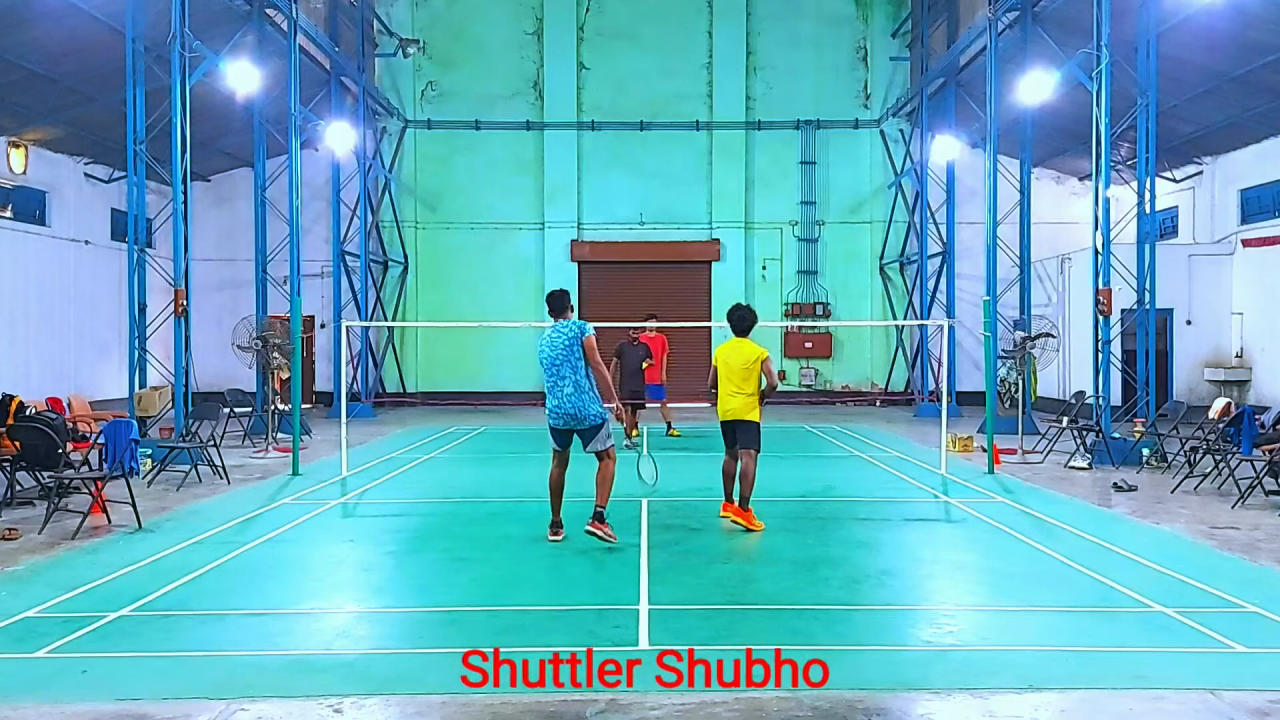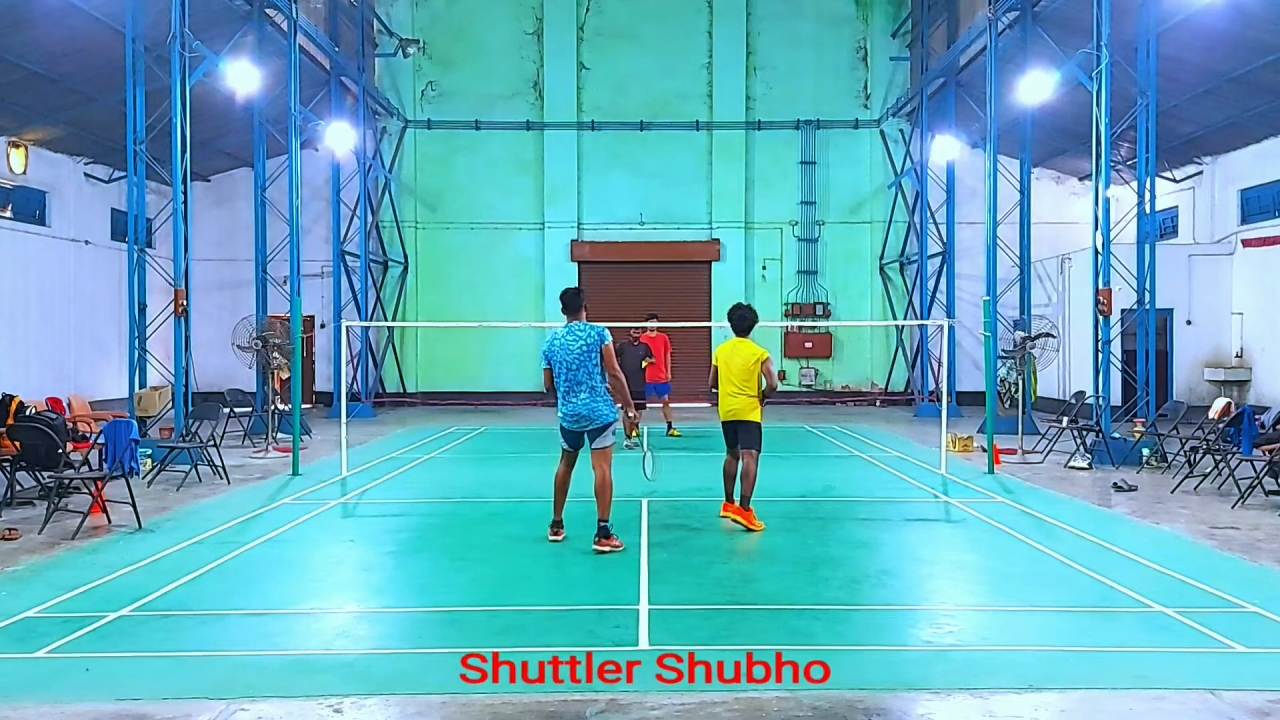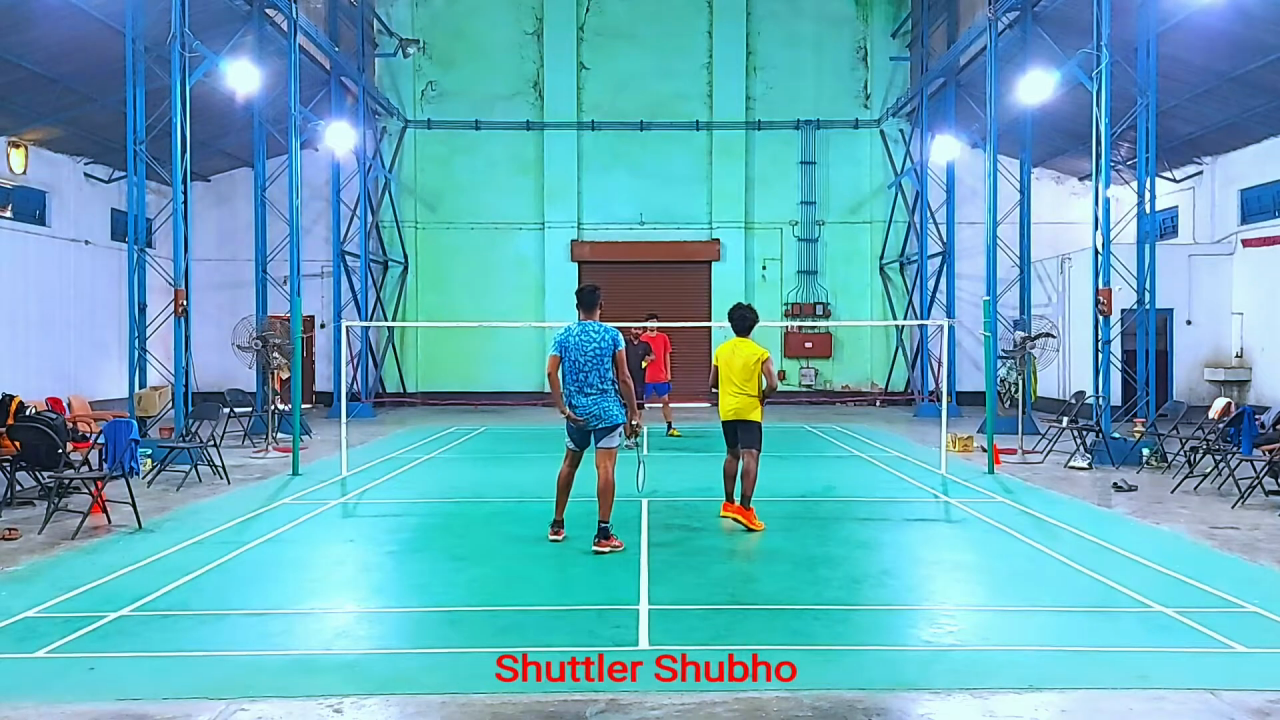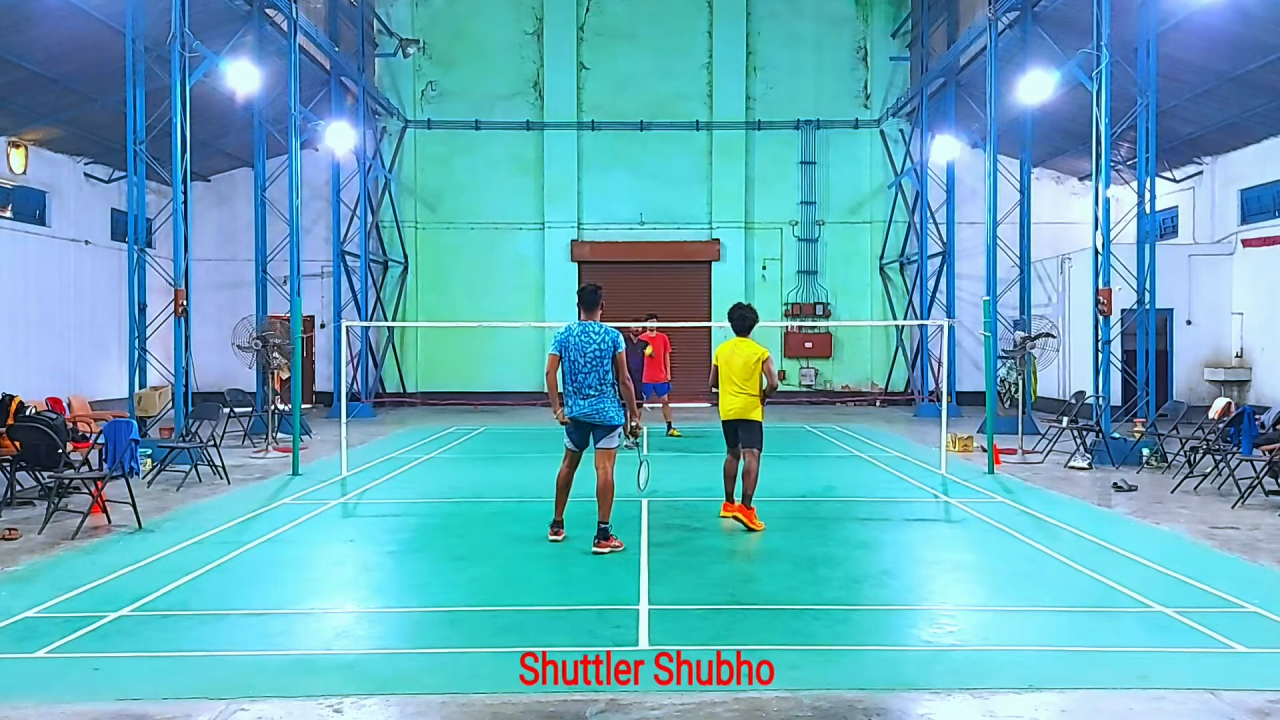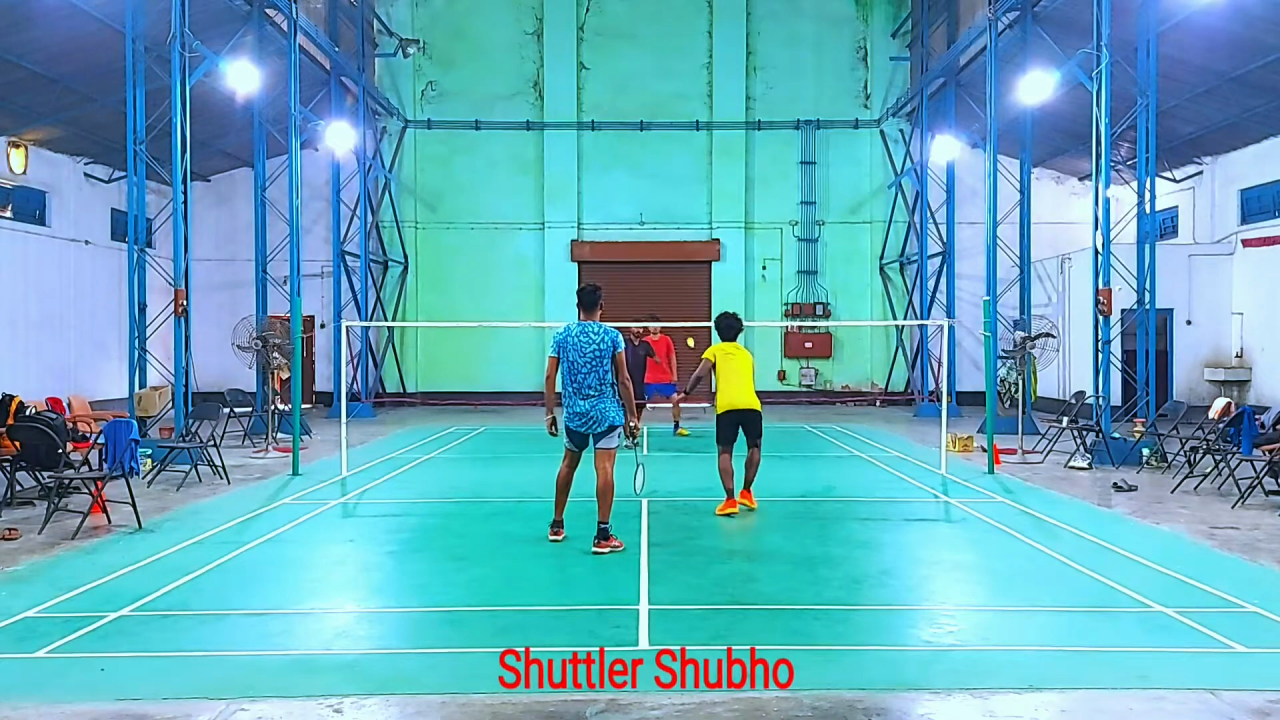
dt=0.5s
person 1, frame 1
left shoulder: (543, 341)
right shoulder: (582, 328)
right elbow: (596, 364)
right wrist: (614, 400)
left hip: (556, 412)
right hip: (588, 408)
left knee: (559, 465)
right knee: (608, 459)
left ankle: (555, 525)
right ankle: (598, 516)
person 1, frame 2
left shoulder: (551, 341)
right shoulder: (599, 333)
left elbow: (549, 385)
right elbow: (614, 373)
right wrist: (629, 407)
left hip: (568, 413)
right hip: (600, 410)
left knee: (565, 465)
right knee: (602, 468)
left ankle: (556, 525)
right ankle: (603, 534)
person 1, frame 3
left shoulder: (563, 336)
right shoulder: (612, 335)
left elbow: (552, 373)
right elbow: (624, 378)
left wrist: (563, 409)
right wrist: (633, 413)
left hip: (577, 412)
right hip: (608, 411)
left knee: (569, 465)
right knee: (605, 469)
left ankle: (557, 524)
right ankle: (603, 535)
person 1, frame 4
left shoulder: (563, 335)
right shoulder: (613, 336)
left elbow: (550, 373)
right elbow: (624, 380)
left wrist: (557, 408)
right wrist: (633, 415)
left hip: (575, 412)
right hip: (607, 412)
left knee: (568, 465)
right knee: (604, 470)
left ankle: (557, 525)
right ankle: (603, 535)
person 1, frame 5
left shoulder: (562, 336)
right shoulder: (612, 336)
left elbow: (550, 377)
right elbow: (623, 380)
left wrist: (550, 413)
right wrist: (632, 416)
left hip: (574, 413)
right hip: (606, 413)
left knee: (568, 465)
right knee: (604, 469)
left ankle: (556, 525)
right ankle: (603, 535)
person 2, frame 1
left shoulder: (720, 351)
right shoulder: (759, 353)
left elbow: (711, 384)
right elbow: (772, 383)
right wrist: (762, 397)
left hip: (725, 411)
right hip: (747, 411)
left knee: (731, 455)
right knee: (748, 457)
left ankle: (728, 504)
right ankle: (743, 510)
person 2, frame 2
left shoulder: (721, 350)
right shoulder: (760, 353)
left elbow: (713, 383)
right elbow: (772, 385)
right wrist: (762, 397)
left hip: (727, 411)
right hip: (749, 411)
left knee: (732, 454)
right knee: (750, 457)
left ankle: (729, 504)
right ankle: (744, 509)
person 2, frame 3
left shoulder: (721, 350)
right shoulder: (760, 353)
left elbow: (713, 383)
right elbow: (772, 385)
right wrist: (762, 397)
left hip: (727, 411)
right hip: (749, 411)
left knee: (732, 454)
right knee: (750, 457)
left ankle: (729, 503)
right ankle: (744, 509)
person 2, frame 4
left shoulder: (721, 350)
right shoulder: (760, 352)
left elbow: (713, 382)
right elbow: (773, 384)
right wrist: (762, 396)
left hip: (727, 411)
right hip: (749, 411)
left knee: (733, 454)
right knee: (751, 456)
left ankle: (729, 504)
right ankle: (746, 509)
person 2, frame 5
left shoulder: (714, 351)
right shoulder: (747, 354)
left elbow: (700, 373)
left wrist: (686, 392)
left hip: (728, 407)
right hip: (752, 405)
left knee: (725, 452)
right knee: (754, 448)
left ankle: (731, 500)
right ankle: (746, 492)
